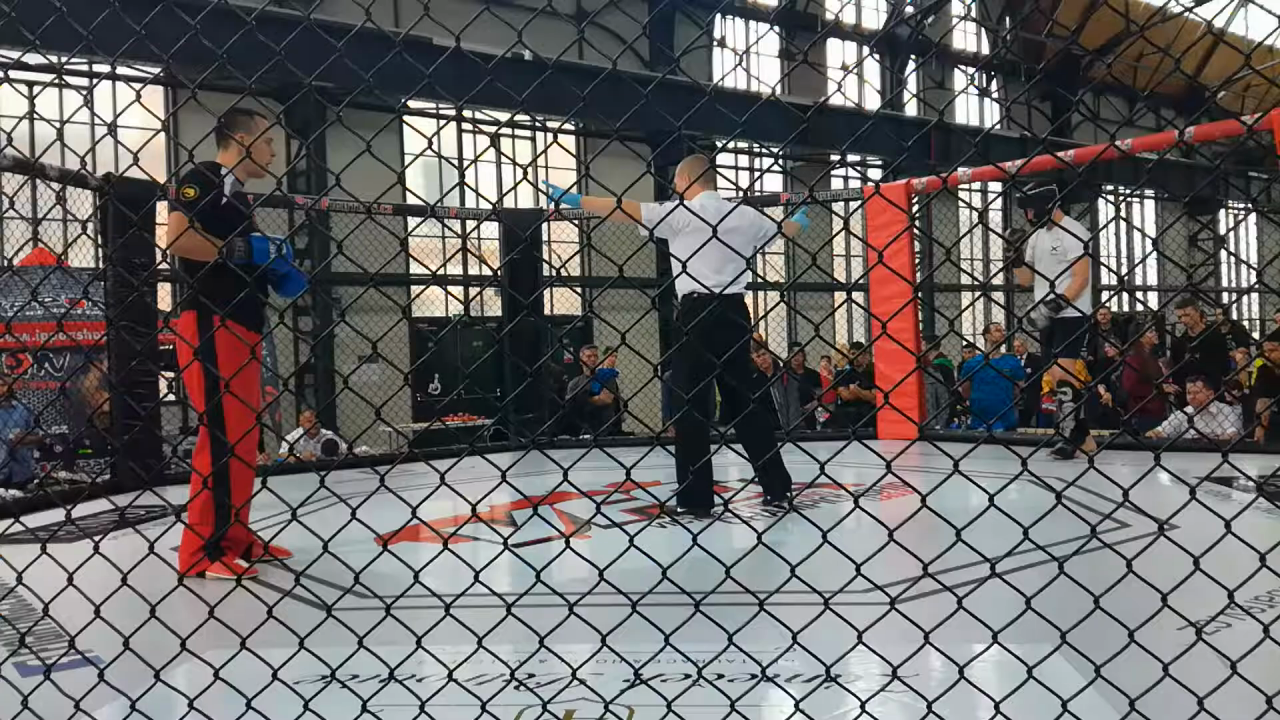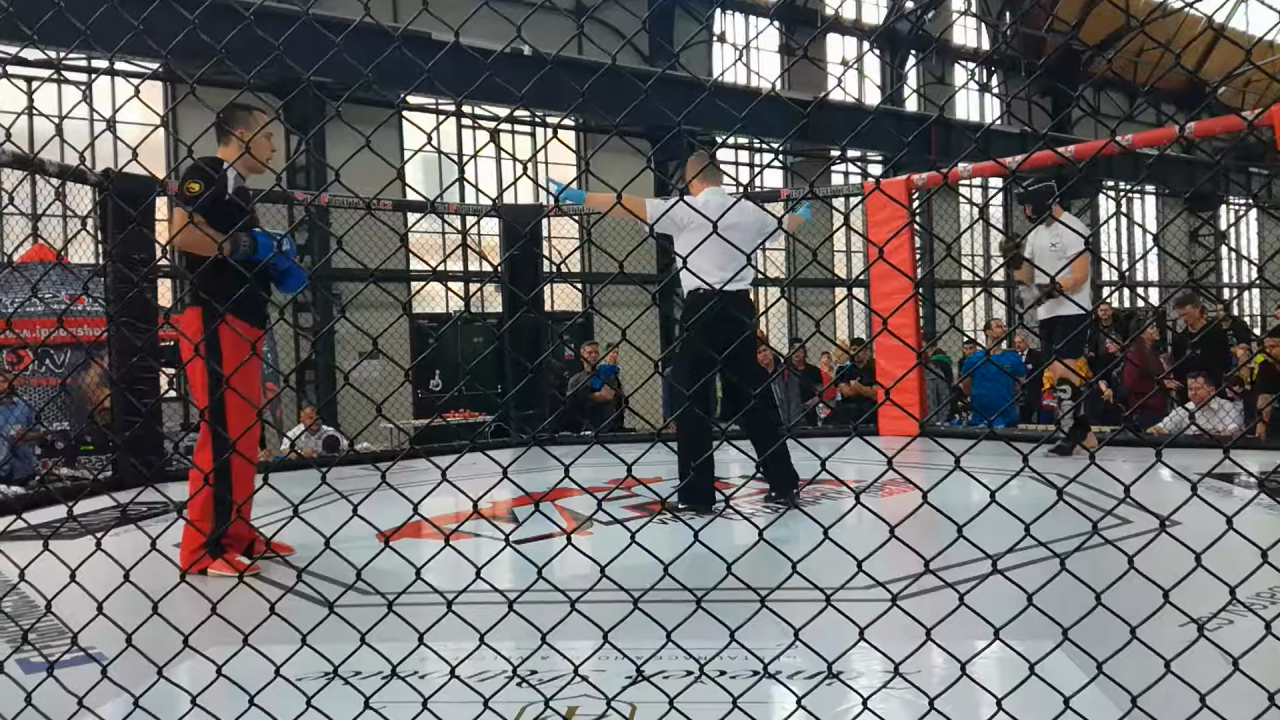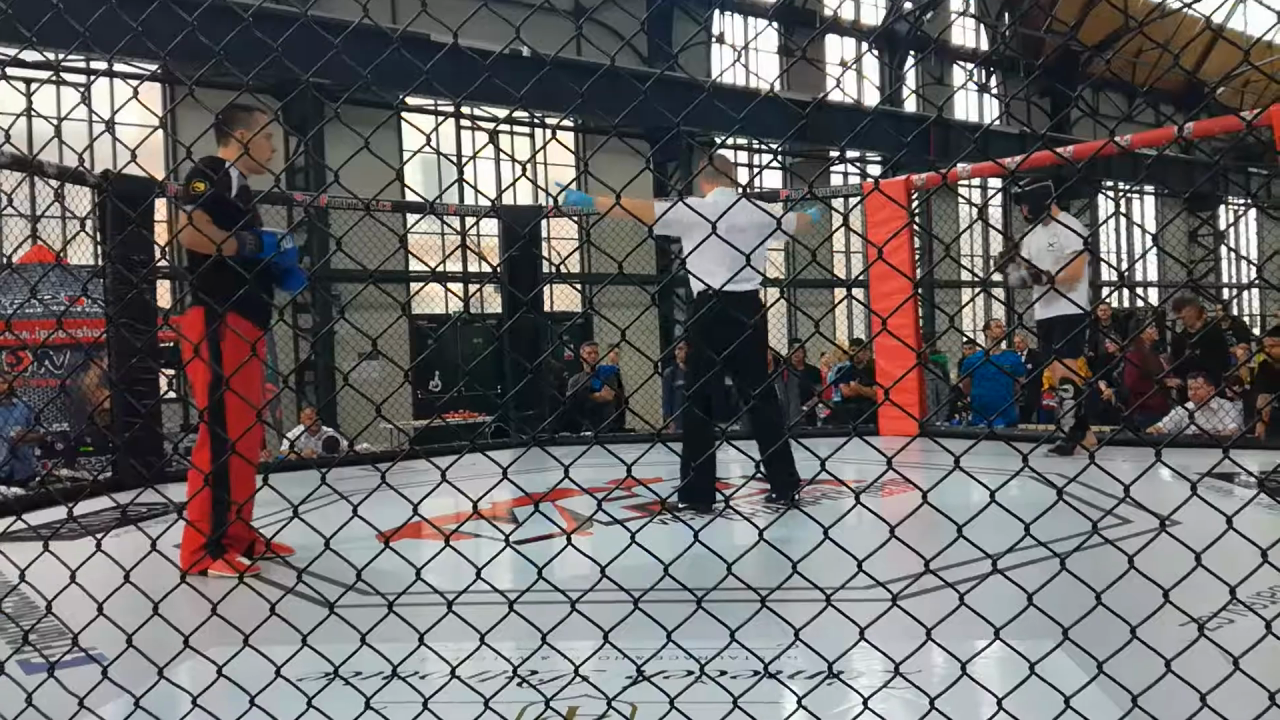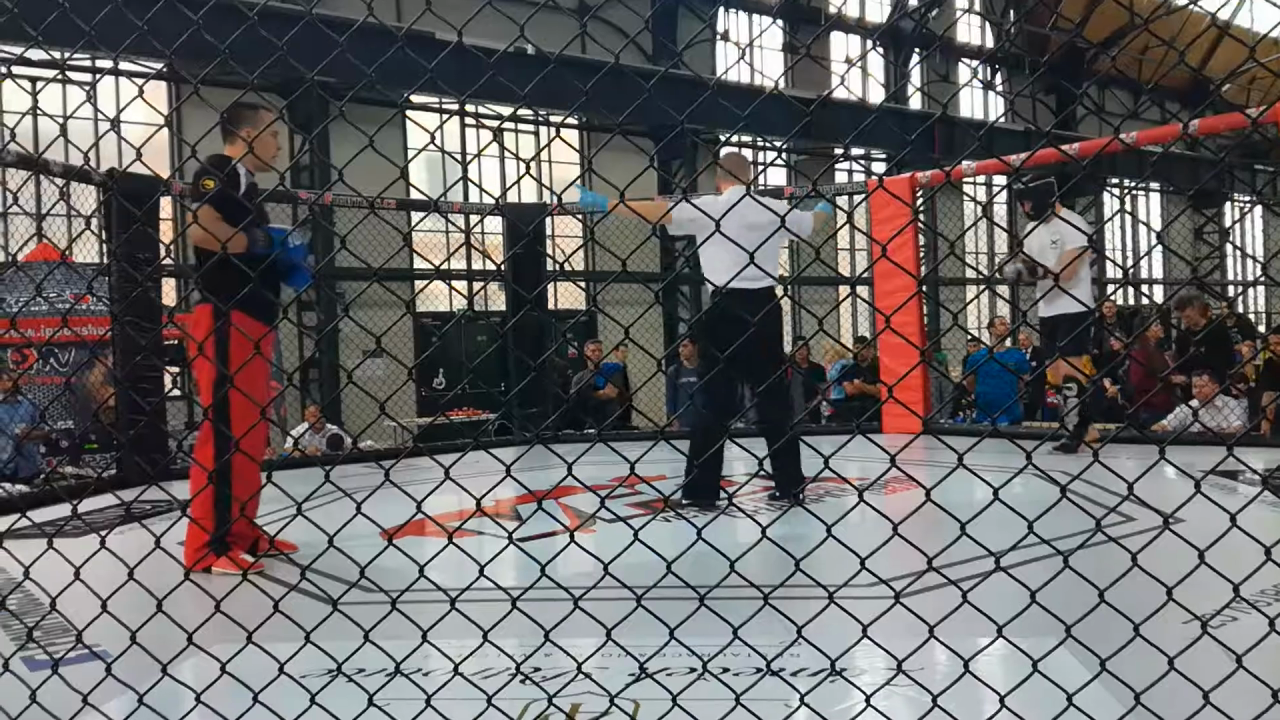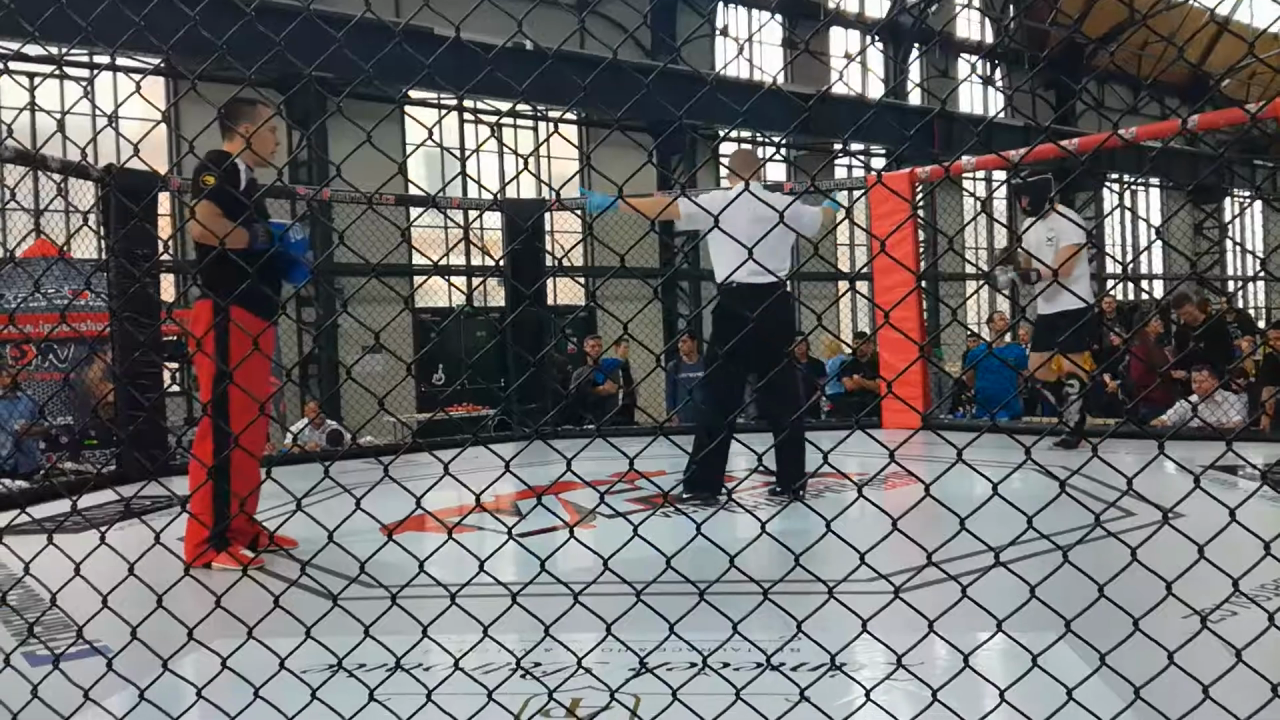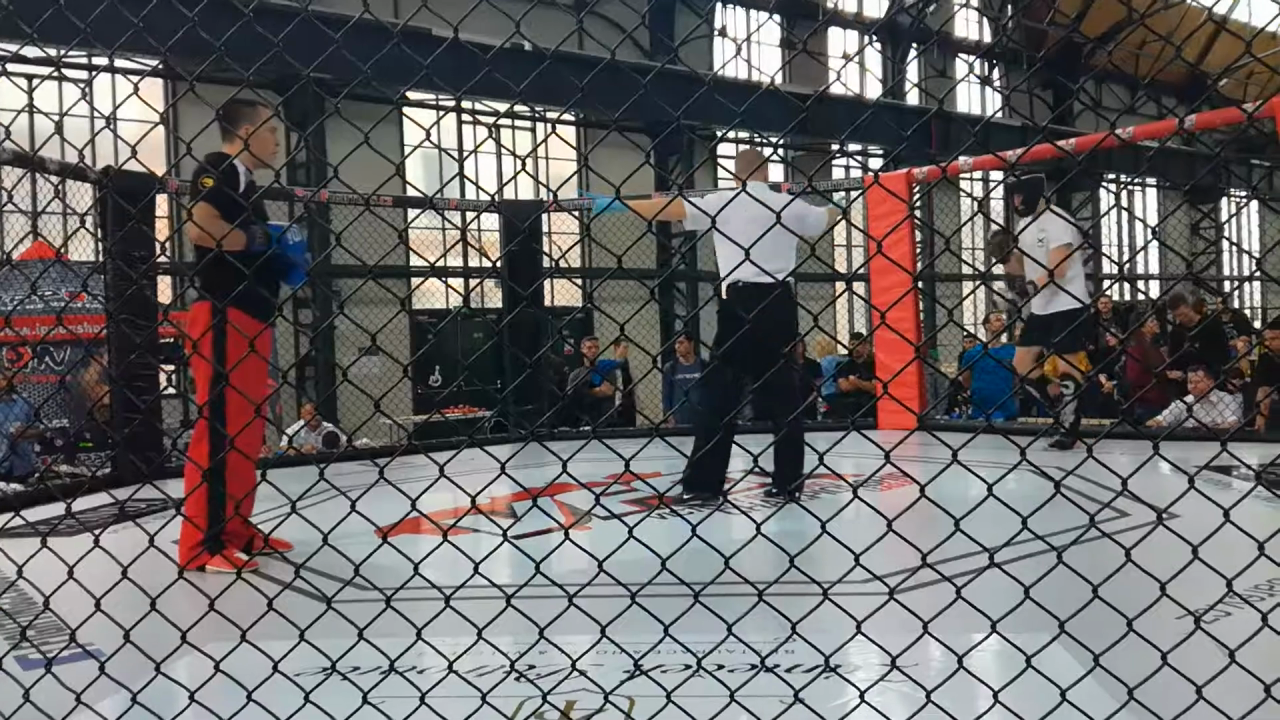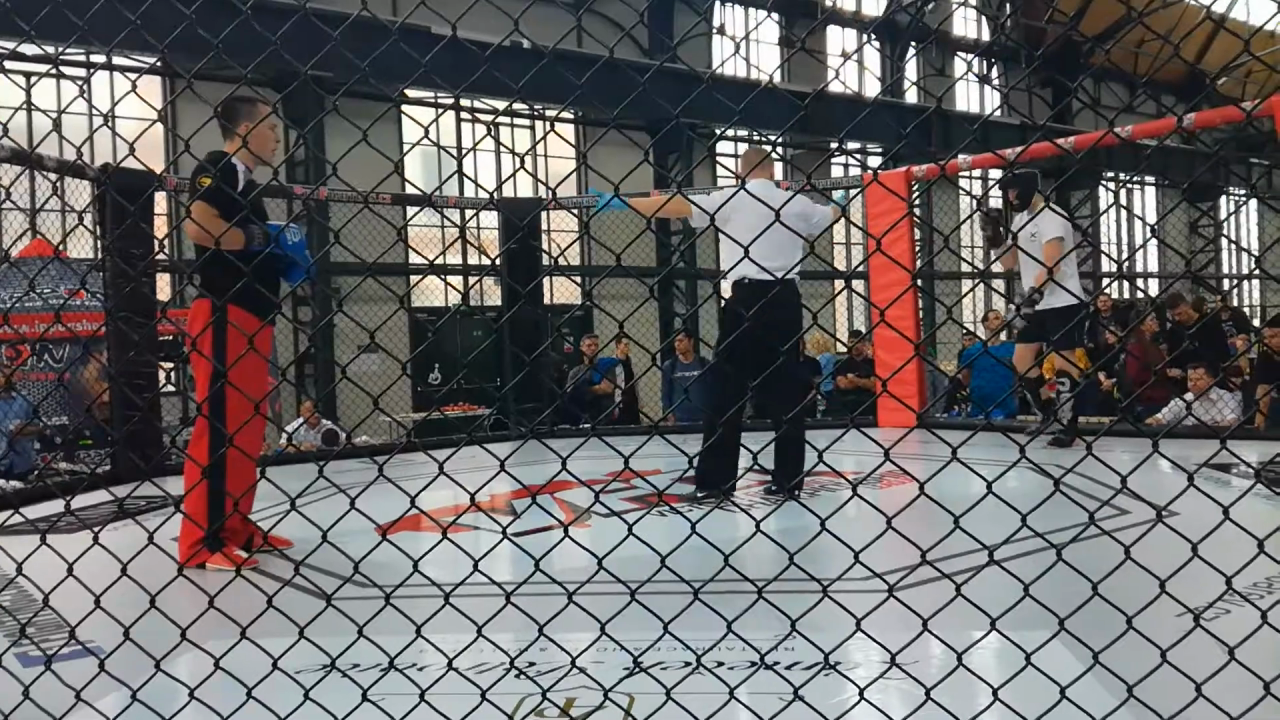
dt=0.1s
person 1, frame 1
left shoulder: (237, 195)
right shoulder: (206, 178)
right elbow: (177, 237)
left wrist: (277, 271)
right wrist: (244, 249)
left hip: (241, 329)
right hip: (213, 327)
left knee: (243, 434)
right knee: (222, 434)
left ankle: (233, 535)
right ankle: (202, 549)
person 1, frame 2
left shoulder: (238, 190)
right shoulder: (208, 173)
right elbow: (181, 233)
left wrist: (279, 267)
right wrist: (248, 244)
left hip: (242, 324)
right hip: (216, 324)
left knee: (245, 431)
right knee: (224, 430)
left ankle: (235, 531)
right ankle: (204, 545)
person 1, frame 3
left shoulder: (239, 187)
right shoulder: (213, 173)
right elbow: (189, 232)
left wrist: (279, 267)
right wrist: (255, 244)
left hip: (244, 325)
right hip: (219, 323)
left knee: (246, 432)
right knee: (222, 430)
left ankle: (236, 533)
right ankle: (204, 547)
person 1, frame 4
left shoulder: (245, 185)
right shoulder: (221, 170)
right elbow: (199, 230)
left wrist: (283, 263)
right wrist: (265, 241)
left hip: (250, 322)
right hip: (226, 321)
left knee: (250, 430)
right knee: (227, 428)
left ankle: (240, 530)
right ankle: (209, 545)
person 1, frame 5
left shoulder: (244, 179)
right shoulder: (220, 166)
right elbow: (201, 225)
left wrist: (284, 259)
right wrist: (265, 236)
left hip: (251, 317)
right hip: (226, 316)
left knee: (251, 425)
right knee: (225, 424)
left ankle: (240, 526)
right ankle: (207, 539)
person 1, frame 6
left shoulder: (243, 182)
right shoulder: (219, 168)
right elbow: (199, 227)
left wrist: (281, 261)
right wrist: (263, 238)
left hip: (248, 320)
right hip: (223, 318)
left knee: (247, 428)
right knee: (221, 426)
left ankle: (236, 528)
right ankle: (202, 541)
person 1, frame 7
left shoulder: (244, 181)
right shoulder: (218, 167)
right elbow: (196, 225)
left wrist: (285, 260)
right wrist: (262, 237)
left hip: (251, 318)
right hip: (224, 315)
left knee: (248, 425)
right knee: (220, 423)
left ankle: (235, 526)
right ankle: (202, 539)
person 2, frame 1
left shoulder: (684, 214)
right shoulder: (745, 215)
left elbow: (627, 211)
right elbow: (786, 229)
left wrist: (575, 200)
right wrist: (800, 219)
left hip: (700, 313)
right hip: (735, 312)
left knee: (692, 406)
right knee: (746, 402)
left ankle: (695, 498)
right ankle: (778, 488)
person 2, frame 2
left shoulder: (686, 209)
right shoulder: (749, 211)
left elbow: (631, 207)
right elbow: (790, 223)
left wrist: (577, 196)
right wrist: (804, 213)
left hip: (704, 309)
right hip: (740, 308)
left knee: (693, 402)
right knee: (753, 398)
left ankle: (696, 495)
right ankle: (783, 484)
person 2, frame 3
left shoulder: (695, 211)
right shoulder: (761, 212)
left elbow: (643, 211)
right elbow: (796, 223)
left wrist: (590, 202)
right wrist: (811, 213)
left hip: (713, 310)
right hip: (750, 309)
left knee: (700, 402)
right knee: (762, 399)
left ankle: (697, 493)
right ankle: (784, 485)
person 2, frame 4
left shoulder: (708, 208)
right shoulder: (776, 210)
left elbow: (657, 211)
right elbow: (812, 222)
left wrist: (603, 203)
right wrist: (824, 210)
left hip: (727, 308)
right hip: (765, 307)
left knee: (715, 398)
right knee: (774, 396)
left ankle: (701, 489)
right ankle: (790, 483)
person 2, frame 5
left shoulder: (718, 204)
right shoulder: (785, 205)
left elbow: (667, 209)
right elbow: (822, 217)
left wrist: (613, 203)
right wrist: (833, 205)
left hip: (738, 303)
right hip: (777, 303)
left knee: (721, 394)
right knee: (784, 393)
left ankle: (703, 483)
right ankle: (791, 480)
person 2, frame 6
left shoulder: (722, 204)
right shoulder: (790, 205)
left elbow: (671, 209)
right elbow: (826, 218)
left wrist: (618, 205)
right wrist: (836, 207)
left hip: (742, 302)
right hip: (780, 302)
left knee: (722, 393)
right knee: (784, 394)
left ankle: (704, 483)
right ankle: (789, 481)
person 2, frame 7
left shoulder: (731, 200)
right shoulder: (797, 204)
left elbow: (678, 207)
right elbow: (831, 215)
left wrist: (624, 203)
right wrist: (839, 205)
left hip: (748, 298)
right hip: (786, 299)
left knee: (728, 390)
right knee: (789, 390)
left ankle: (714, 482)
right ankle: (788, 479)
person 3, frame 1
left shoulder: (1072, 232)
right shoulder: (1036, 236)
left elbow: (1081, 280)
right elbow: (1026, 280)
left wrist: (1055, 304)
right wrist: (1017, 259)
left hip: (1071, 315)
right hip: (1049, 318)
left knee: (1063, 374)
right knee: (1060, 378)
left ankle: (1070, 438)
right ankle: (1082, 436)
person 3, frame 2
left shoulder: (1072, 228)
right shoulder: (1035, 232)
left elbow: (1080, 275)
right elbow: (1026, 277)
left wrist: (1047, 291)
right wrist: (1014, 259)
left hip: (1070, 312)
right hip: (1047, 314)
left knee: (1064, 372)
right knee: (1059, 376)
left ankle: (1070, 435)
right ankle: (1083, 433)
person 3, frame 3
left shoulder: (1069, 227)
right shoulder: (1032, 233)
left elbow: (1073, 273)
right elbow: (1027, 271)
left wrist: (1036, 277)
right wrist: (1015, 270)
left hip: (1070, 312)
right hip: (1044, 314)
left knee: (1065, 371)
right knee: (1057, 375)
left ankle: (1070, 435)
right ankle: (1083, 431)
person 3, frame 4
left shoulder: (1072, 224)
right shoulder: (1033, 230)
left elbow: (1070, 270)
right elbow: (1029, 269)
left wrist: (1034, 271)
right wrist: (1017, 269)
left hip: (1074, 310)
right hip: (1048, 312)
left knee: (1069, 370)
right knee: (1055, 375)
left ankle: (1074, 432)
right ankle: (1085, 426)
person 3, frame 5
left shoulder: (1066, 221)
right shoulder: (1028, 225)
left elbow: (1064, 268)
right elbow: (1027, 266)
left wrist: (1027, 276)
right wrist: (1018, 269)
left hip: (1073, 306)
right hip: (1046, 309)
left knee: (1071, 366)
right knee: (1038, 369)
left ankle: (1074, 428)
right ankle: (1073, 413)
person 3, frame 6
left shoulder: (1058, 221)
right shoulder: (1024, 225)
left elbow: (1056, 269)
right elbow: (1017, 267)
left wrist: (1025, 291)
right wrist: (1003, 254)
left hip: (1068, 306)
right hip: (1039, 309)
left knee: (1066, 367)
right knee: (1022, 364)
left ankle: (1069, 428)
right ankle: (1063, 411)
person 3, frame 7
left shoulder: (1050, 217)
right shoulder: (1018, 220)
left elbow: (1050, 264)
right elbow: (1009, 263)
left wrist: (1029, 297)
right wrist: (994, 237)
left hip: (1063, 303)
right hip: (1036, 306)
left knee: (1062, 363)
right knee: (1022, 361)
left ankle: (1067, 427)
right ankle: (1048, 409)
